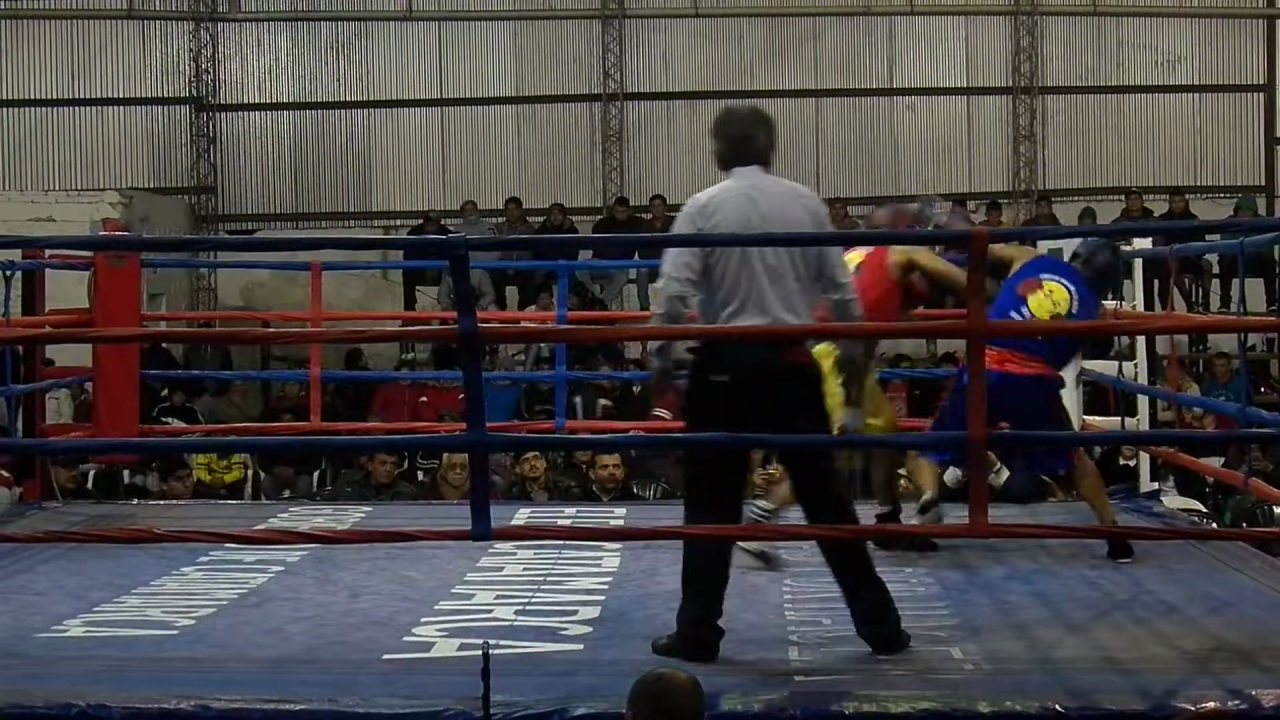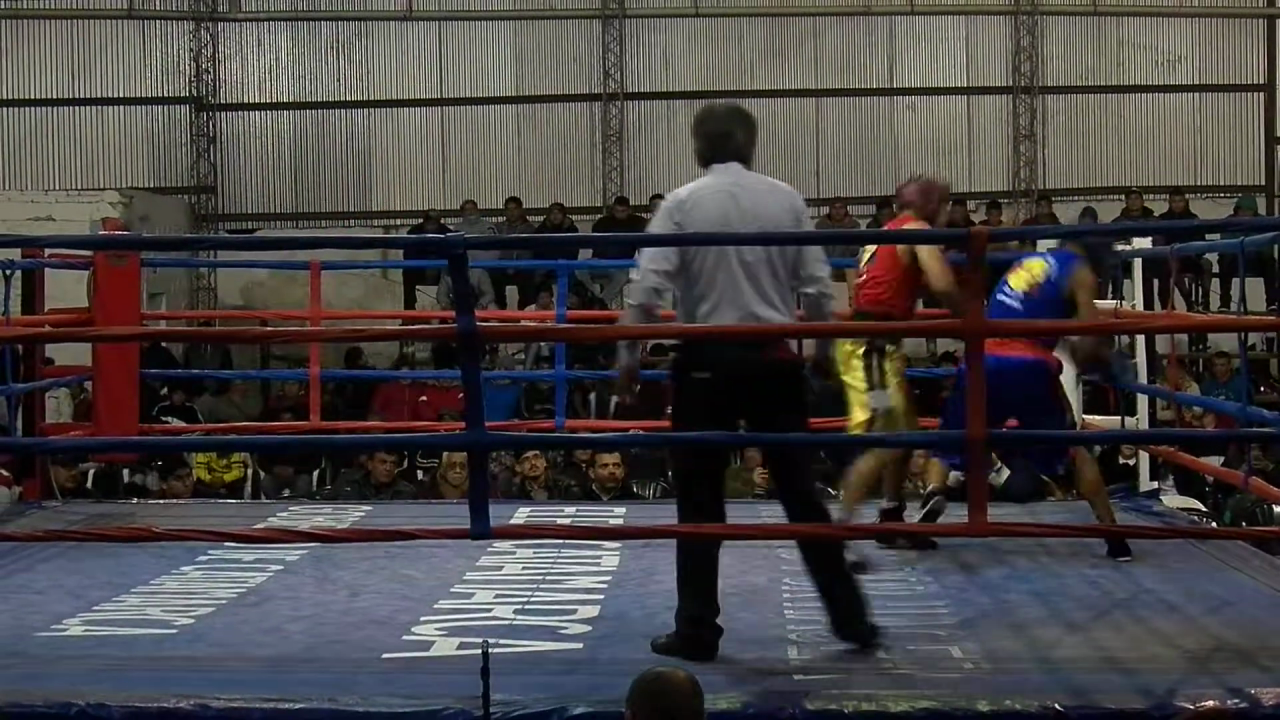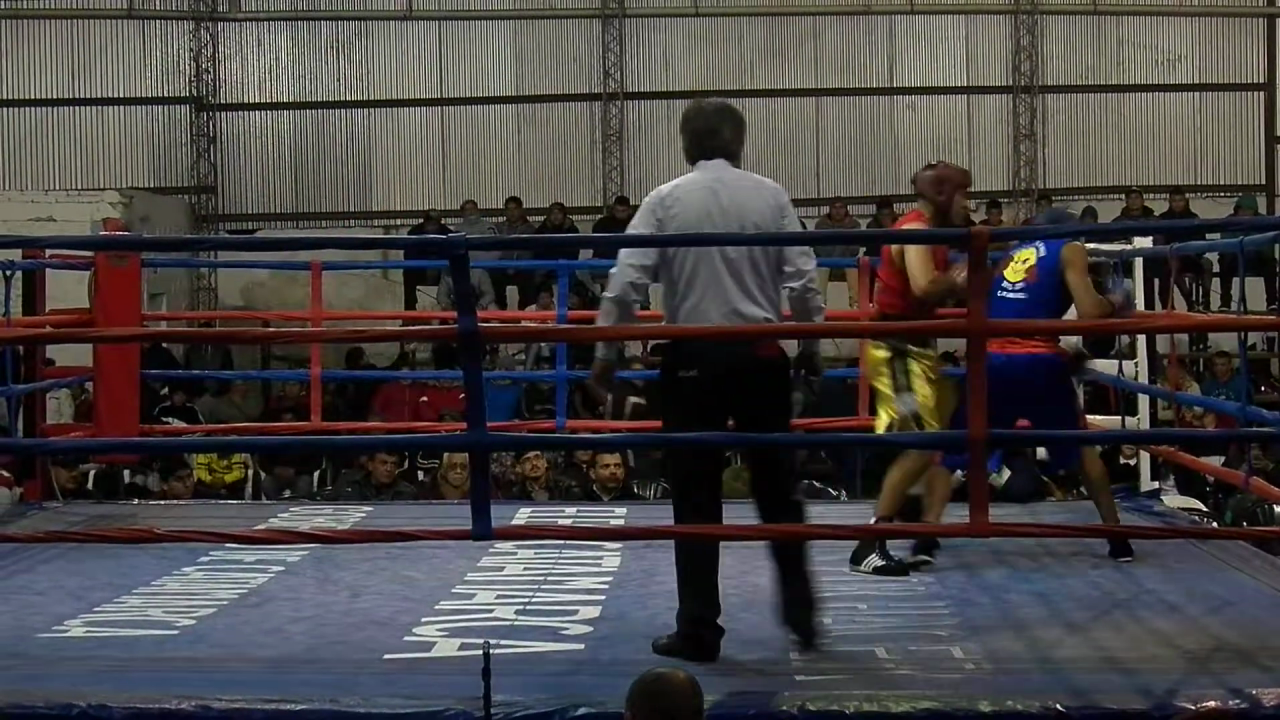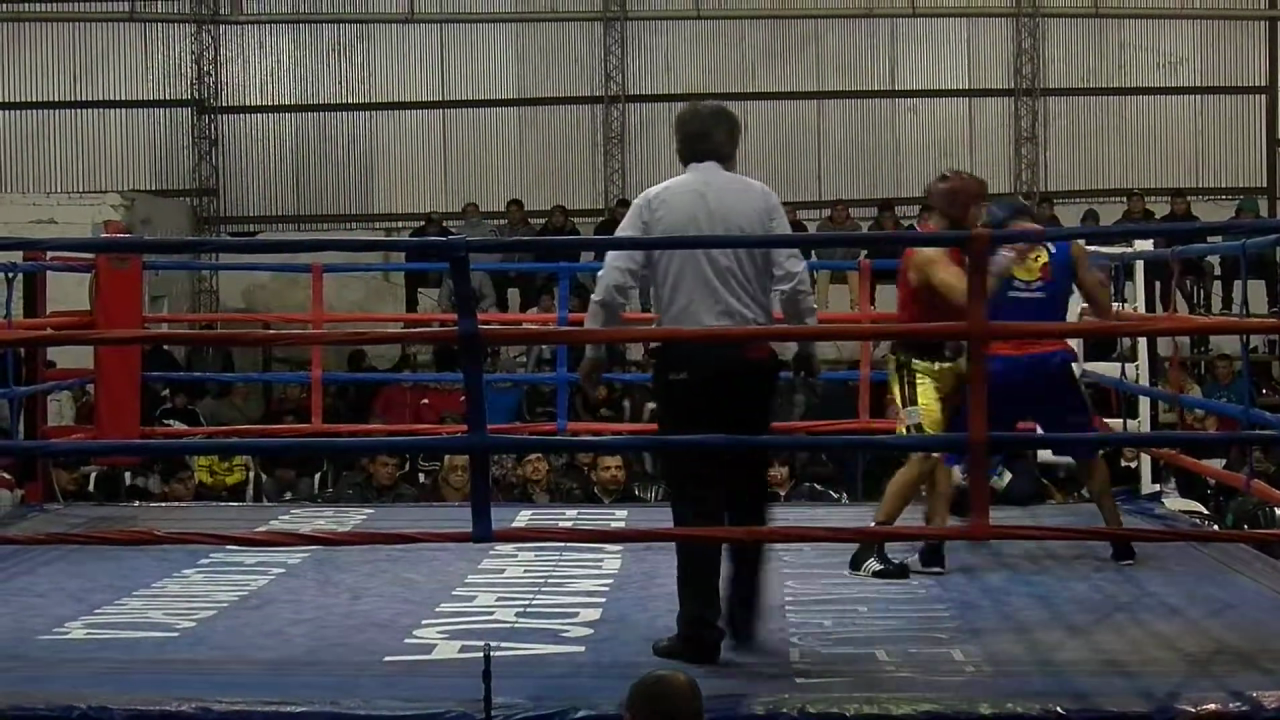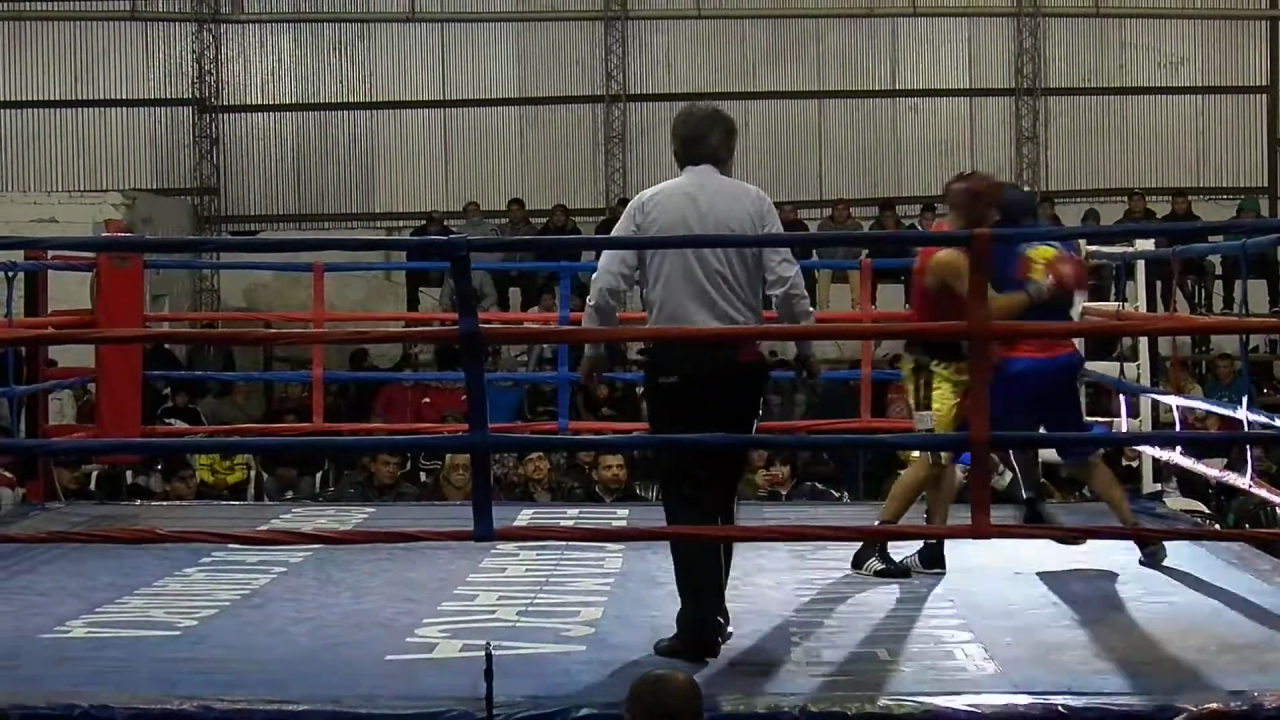
dt=0.1s
person 1, frame 1
left shoulder: (703, 207)
right shoulder: (805, 202)
left elbow: (674, 294)
right elbow: (839, 287)
left wrist: (661, 359)
right wrist: (854, 351)
left hip: (725, 364)
right hip: (791, 361)
left knee: (711, 502)
right knee: (825, 497)
left ankle: (697, 630)
right ankle: (879, 623)
person 1, frame 2
left shoulder: (683, 203)
right shoulder: (785, 198)
left elbow: (648, 288)
right elbow: (816, 285)
left wrist: (631, 353)
right wrist: (825, 346)
left hip: (706, 361)
right hip: (774, 357)
left knee: (700, 498)
right knee: (800, 492)
left ankle: (696, 630)
right ankle: (850, 618)
person 1, frame 3
left shoulder: (666, 199)
right shoulder: (770, 194)
left elbow: (626, 283)
right elbow: (804, 278)
left wrist: (607, 349)
right wrist: (813, 341)
left hip: (694, 358)
right hip: (759, 355)
left knee: (697, 497)
right knee: (776, 488)
left ankle: (697, 630)
right ankle: (800, 613)
person 1, frame 4
left shoulder: (654, 202)
right shoulder: (759, 197)
left elbow: (613, 283)
right elbow: (793, 281)
left wrist: (595, 348)
right wrist: (807, 344)
left hip: (684, 360)
right hip: (748, 357)
left knee: (694, 495)
right knee: (746, 490)
left ankle: (699, 628)
right ankle: (741, 615)
person 1, frame 5
left shoulder: (648, 204)
right shoulder: (753, 202)
left elbow: (607, 286)
right elbow: (787, 284)
left wrist: (595, 347)
right wrist: (805, 345)
left hip: (675, 362)
right hip: (738, 360)
left knee: (687, 496)
right knee: (720, 490)
left ankle: (698, 627)
right ankle: (709, 615)
person 2, frame 1
left shoulder: (856, 256)
right shoulder: (905, 254)
right elbow: (964, 281)
left hip: (840, 352)
right hip: (842, 355)
left knee: (885, 434)
left ankle: (889, 524)
right ankle: (761, 514)
person 2, frame 2
left shoulder: (889, 233)
right shoulder: (917, 231)
right elbow: (942, 286)
right wrist: (964, 310)
left hip: (874, 342)
right hip: (870, 344)
left knee: (905, 431)
right knee: (887, 442)
left ankle: (892, 518)
person 2, frame 3
left shoulder: (928, 232)
right shoulder: (916, 230)
left elbow: (938, 290)
right elbow: (924, 287)
right wrist: (958, 277)
left hip: (917, 350)
right hip: (897, 352)
left knee: (934, 444)
right knee: (920, 450)
left ankle: (925, 535)
right ankle: (867, 544)
person 2, frame 4
left shoulder: (950, 242)
right shoulder: (928, 250)
right elbow: (966, 296)
right wrist: (1006, 259)
left hip: (943, 358)
right hip: (917, 362)
right knee: (924, 458)
right ankle: (868, 548)
person 2, frame 5
left shoulder: (958, 243)
right shoulder: (947, 256)
right elbow: (993, 308)
right wrist: (1046, 286)
left hip: (957, 360)
right hip: (934, 365)
left knee: (946, 455)
right knee: (931, 461)
left ankle: (934, 545)
right ankle: (870, 548)
person 3, frame 1
left shoulder: (1030, 260)
right shoulder: (1090, 308)
left elbow: (983, 249)
right elbow: (1060, 358)
left hip: (984, 372)
right hip: (1034, 383)
left knee: (931, 449)
right knee: (1073, 455)
left ankle: (929, 502)
right ankle: (1115, 538)
person 3, frame 2
left shoulder: (1030, 257)
right shoulder: (1079, 272)
right elbow: (1089, 342)
right wrist: (1105, 360)
left hip: (986, 360)
right hip: (1032, 368)
right knee: (1074, 452)
left ankle: (934, 493)
right ankle: (1113, 536)
person 3, frame 3
left shoulder: (1011, 251)
right shoulder: (1069, 250)
right elbow: (1091, 314)
right wrist: (1115, 303)
left hip: (991, 360)
right hip: (1041, 361)
right knee: (1077, 448)
right ankle: (1117, 537)
person 3, frame 4
right shoulder: (1070, 248)
right elbow: (1102, 310)
right wrist: (1095, 278)
left hip: (998, 363)
right hip: (1050, 361)
left knee: (955, 451)
right knee: (1087, 449)
left ankle: (933, 541)
right ankle: (1119, 538)
person 3, frame 5
left shoulder: (995, 248)
right shoulder: (1065, 246)
left hip: (1016, 364)
right hip: (1062, 361)
right knee: (1083, 455)
right ankle: (1140, 537)
